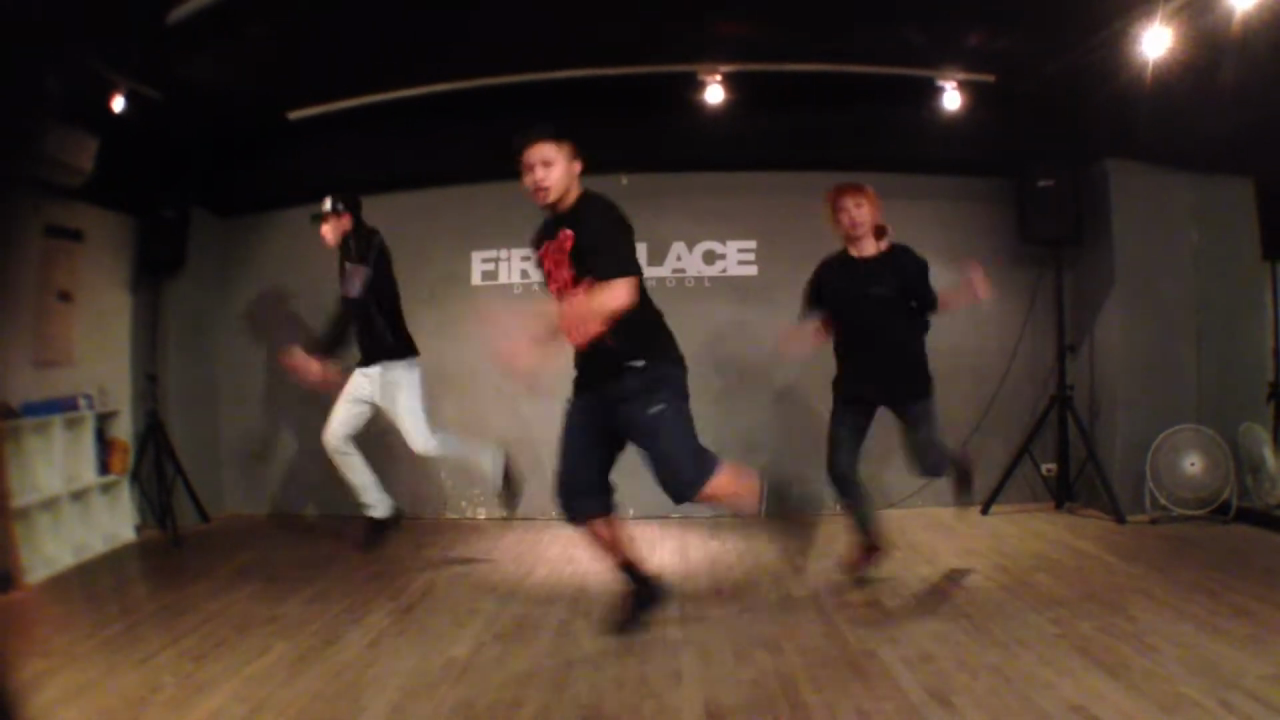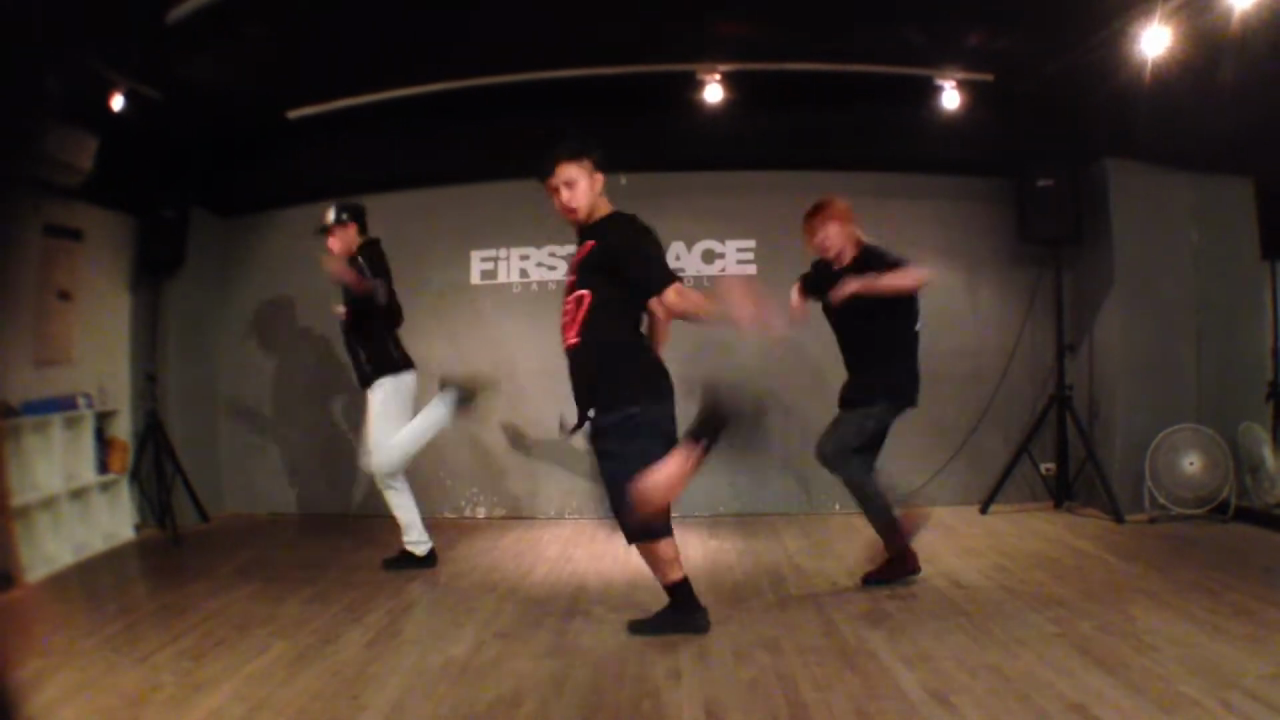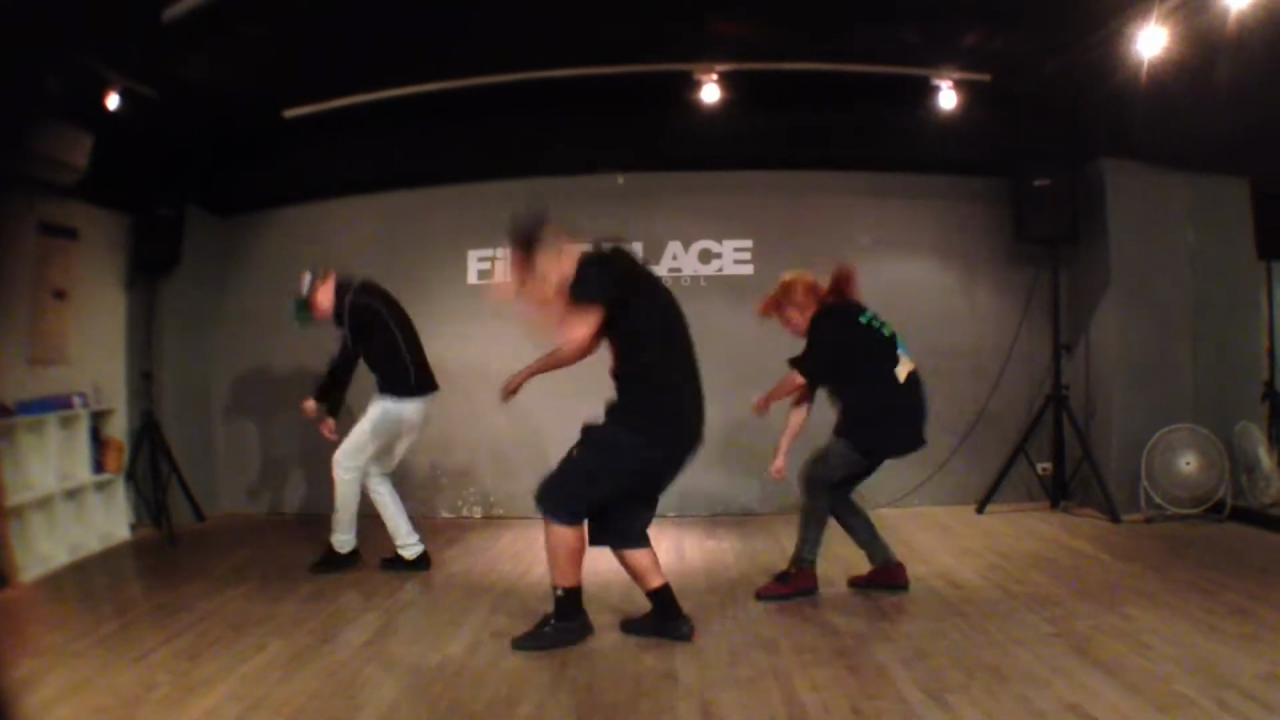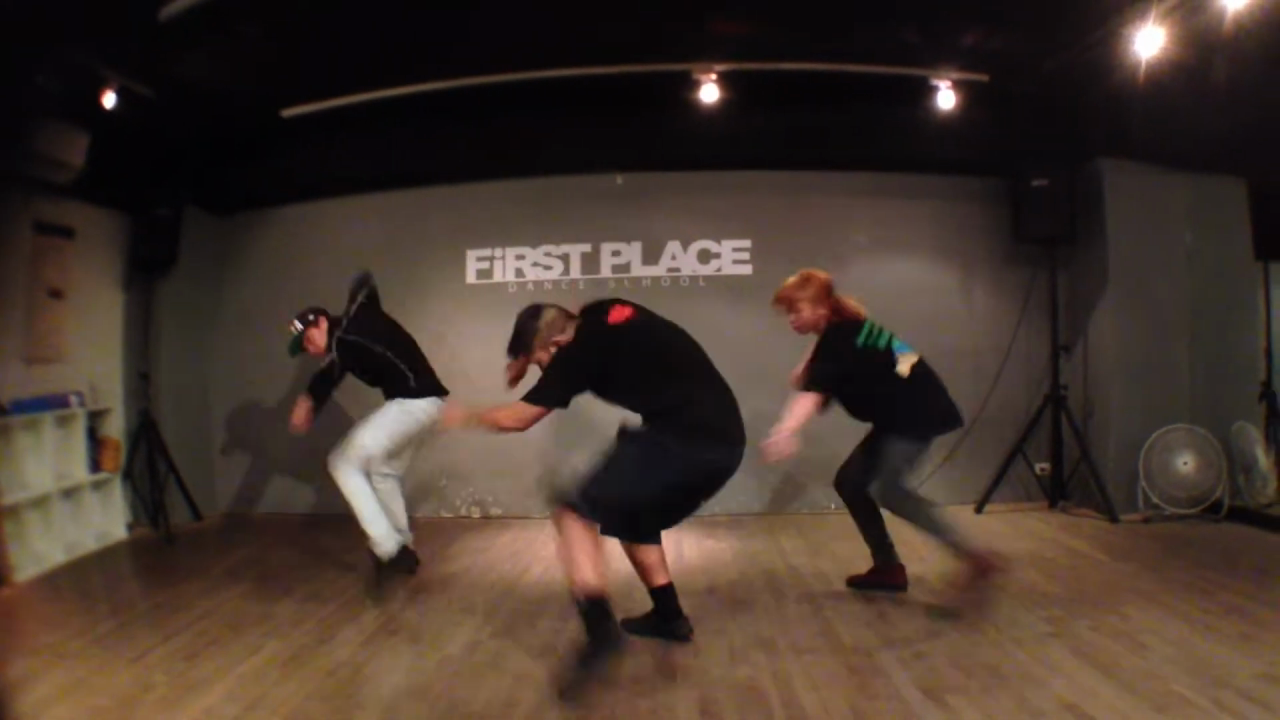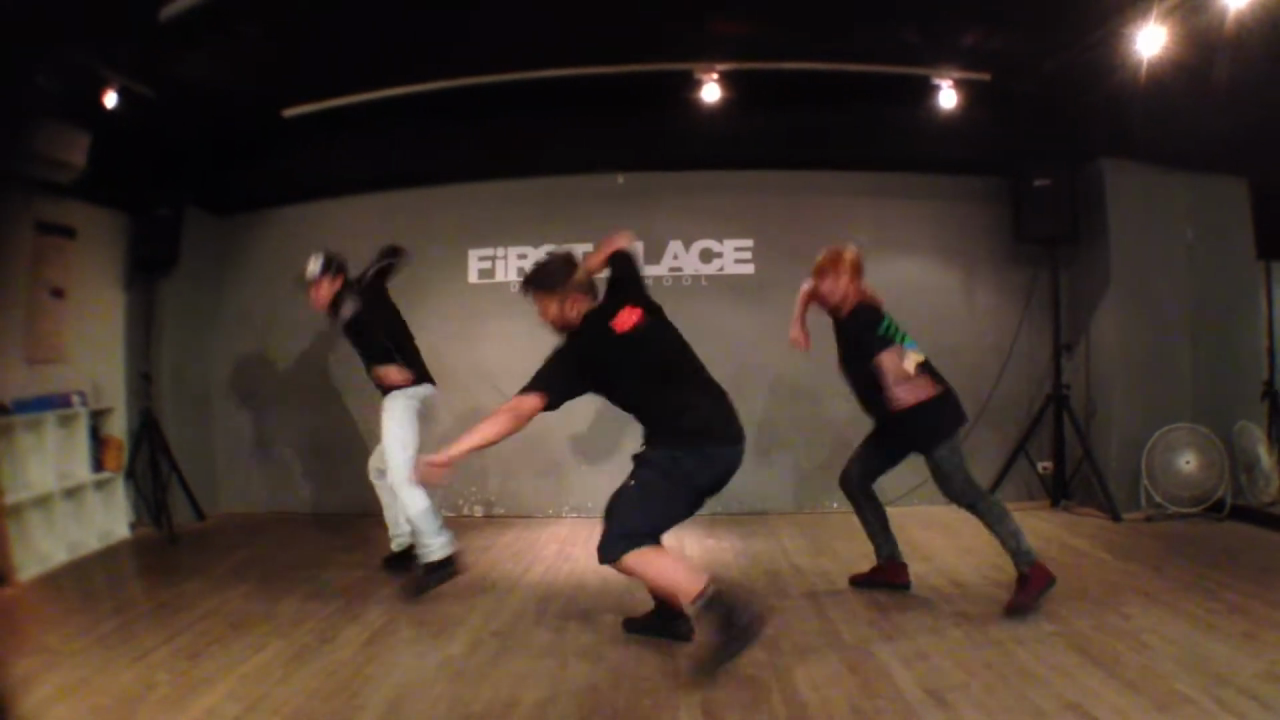
dt=0.2s
person 1, frame 1
left shoulder: (595, 215)
right shoulder: (547, 234)
left elbow: (621, 293)
left wrist: (550, 319)
right wrist: (533, 338)
left hip: (639, 370)
right hip: (596, 379)
left knee: (687, 476)
right knee: (579, 496)
left ankle: (775, 503)
right ankle: (641, 584)
person 1, frame 2
left shoulder: (614, 235)
right shoulder: (592, 243)
left elbow: (670, 296)
left wrist: (722, 310)
left hip: (622, 399)
right hip: (606, 401)
left knee: (644, 500)
right knee: (641, 515)
left ankle: (706, 429)
right ankle: (685, 608)
person 1, frame 3
left shoulder: (600, 267)
right shoulder: (612, 273)
left elbow: (576, 339)
right elbow: (583, 344)
left wrist: (528, 288)
right wrist: (526, 373)
left hip: (644, 423)
right hip: (676, 422)
left knee: (559, 501)
right knee: (614, 519)
left ankle: (568, 616)
right ankle: (669, 616)
person 1, frame 4
left shoulder: (578, 355)
right shoulder: (606, 316)
left elbow: (519, 417)
left wrist: (466, 416)
right wrist: (522, 360)
left hip: (683, 436)
right hip: (724, 438)
left knee: (573, 512)
right knee: (636, 515)
left ankle: (597, 633)
right ankle: (669, 614)
person 1, frame 5
left shoulder: (576, 352)
right shoulder: (628, 295)
left elbow: (517, 413)
right elbow: (617, 245)
left wrist: (451, 453)
right wrist: (579, 273)
left hip: (690, 447)
right hip: (720, 438)
left knee: (623, 544)
right knee: (630, 525)
left ankle: (726, 613)
right ankle: (674, 612)
person 2, frame 1
left shoulder: (903, 260)
right shoulder: (831, 270)
left elbow: (929, 305)
right elbow: (821, 321)
left wrist: (966, 294)
right wrist: (804, 333)
left hip: (905, 374)
right hip: (855, 380)
left knee: (928, 460)
right knee: (839, 466)
left ankle: (957, 465)
right ankle: (868, 538)
person 2, frame 2
left shoulder: (872, 261)
right shoulder: (824, 269)
left elbow: (918, 277)
right elbow: (805, 286)
left wrist: (859, 284)
right wrist: (799, 298)
left hip: (890, 379)
right hip: (867, 380)
left knee: (832, 450)
right knee: (853, 459)
left ankle: (901, 527)
right ankle: (899, 554)
person 2, frame 3
left shoulder: (835, 322)
right shoulder: (828, 329)
left elbow: (798, 378)
right elbow: (804, 396)
left wrist: (765, 400)
right wrist: (782, 452)
left hip: (887, 415)
right hip: (881, 414)
left knee: (816, 478)
right knee: (831, 487)
left ankle: (802, 572)
right ankle: (887, 566)
person 2, frame 4
left shoulder: (836, 337)
right shoulder: (840, 328)
left elbow: (812, 392)
right elbow: (820, 385)
left wrist: (783, 432)
right wrist: (804, 379)
left hip: (910, 412)
right hip: (906, 409)
left knee: (884, 488)
right knee: (850, 483)
left ankle: (974, 558)
right ankle: (889, 568)
person 2, frame 5
left shoulder: (859, 318)
right shoulder: (846, 312)
left elbow: (884, 353)
right elbow: (809, 286)
left wrist: (900, 385)
right wrist: (799, 322)
left hip: (925, 413)
right hip: (902, 416)
left knee: (961, 490)
right knee: (854, 479)
left ankle: (1031, 571)
right ankle: (891, 565)
person 3, frame 1
left shoulder: (362, 244)
right shoulder: (354, 250)
left elbow: (353, 307)
left wrist: (319, 356)
right wrist: (318, 357)
left hip: (395, 364)
right hip: (370, 367)
left knee: (422, 443)
right knee: (334, 439)
left ankle: (495, 465)
right ankle: (380, 511)
person 3, frame 2
left shoulder: (364, 257)
right shoulder: (359, 264)
left elbow: (386, 311)
left wrist: (357, 285)
right wrist: (353, 311)
left hip: (390, 378)
right hip: (380, 379)
left knee: (383, 459)
right knee: (384, 467)
left ankle: (451, 399)
right ankle: (419, 549)
person 3, frame 3
left shoulder: (354, 300)
right shoulder: (359, 302)
left elbow: (345, 361)
right elbow: (348, 362)
left wrist: (319, 400)
right wrist: (330, 412)
left hip: (400, 398)
right hip: (411, 397)
left knee: (346, 465)
right knee: (374, 474)
left ankle: (343, 548)
right ankle: (411, 551)
person 3, frame 4
left shoulder: (344, 338)
right shoulder: (361, 312)
left elbow: (327, 379)
right elbow: (364, 285)
left hip: (412, 402)
right hip: (426, 399)
left knee: (342, 463)
right knee: (383, 472)
left ankle: (388, 551)
right ankle: (400, 551)
person 3, frame 5
left shoulder: (352, 298)
right shoulder: (365, 288)
right elbow: (393, 255)
left wrist: (384, 363)
left hip: (406, 391)
right hip: (412, 386)
left knee: (399, 476)
right knee: (379, 468)
left ankle: (438, 557)
right ankle: (403, 548)
